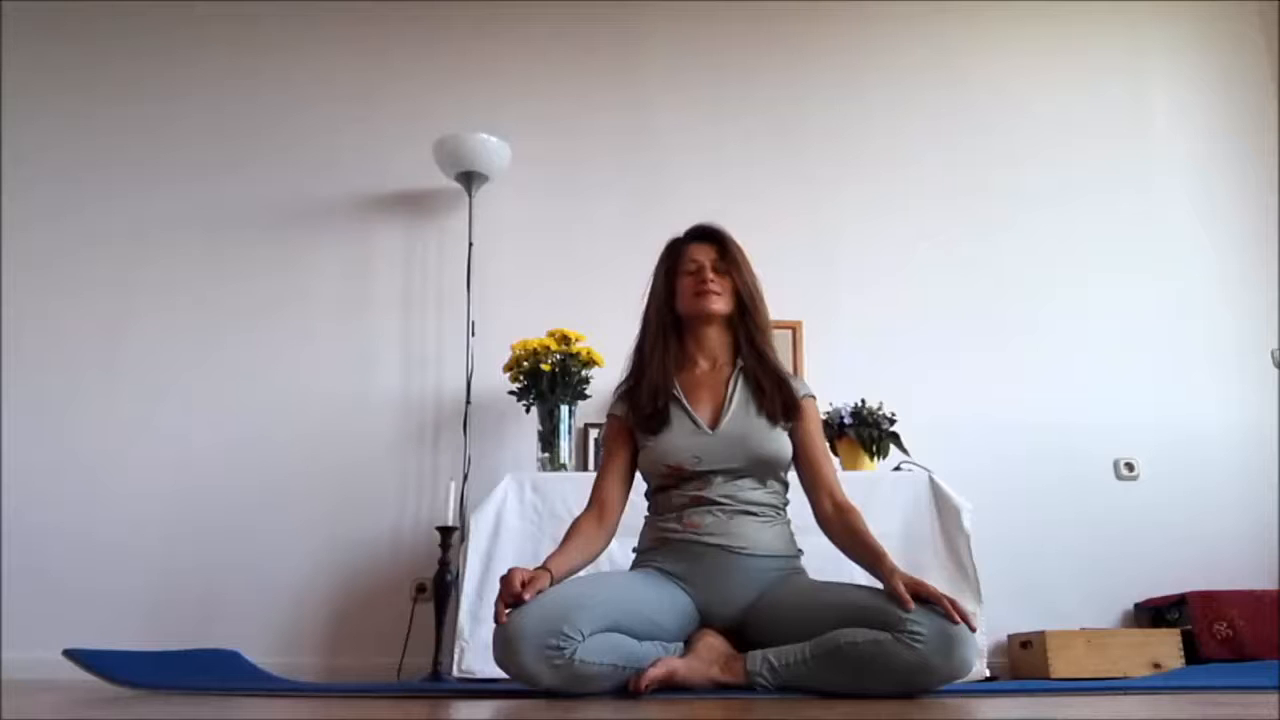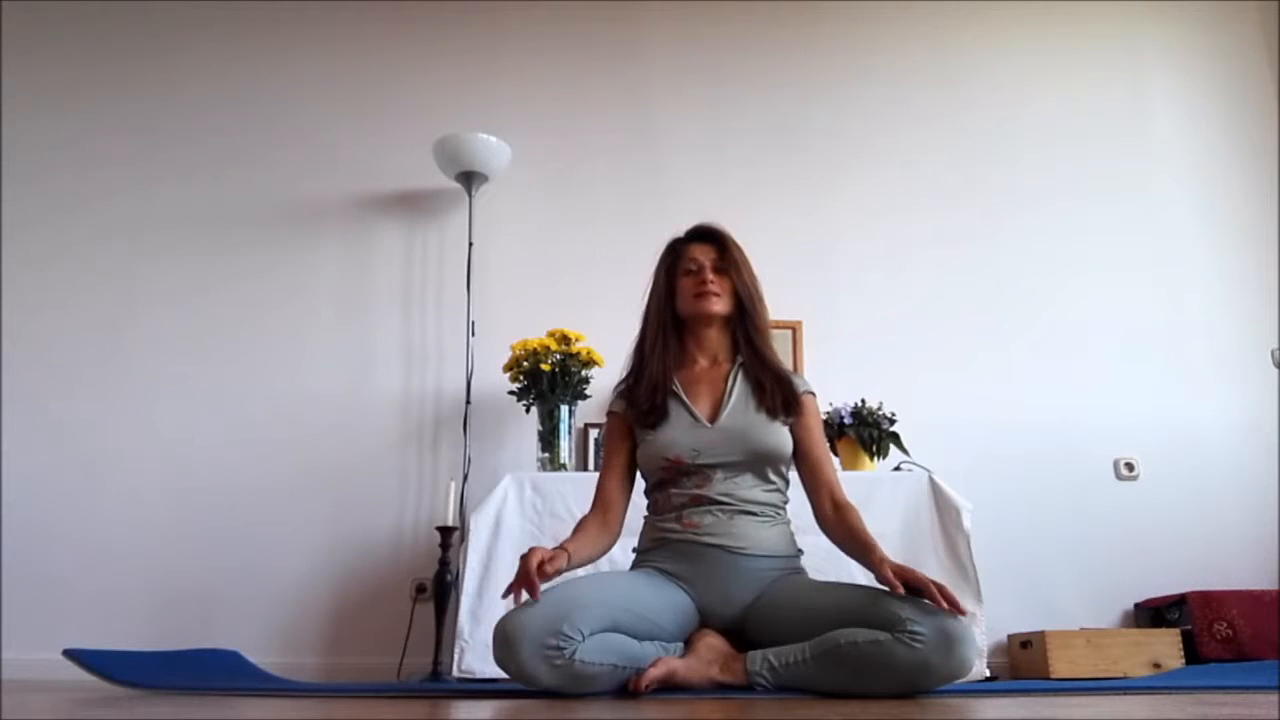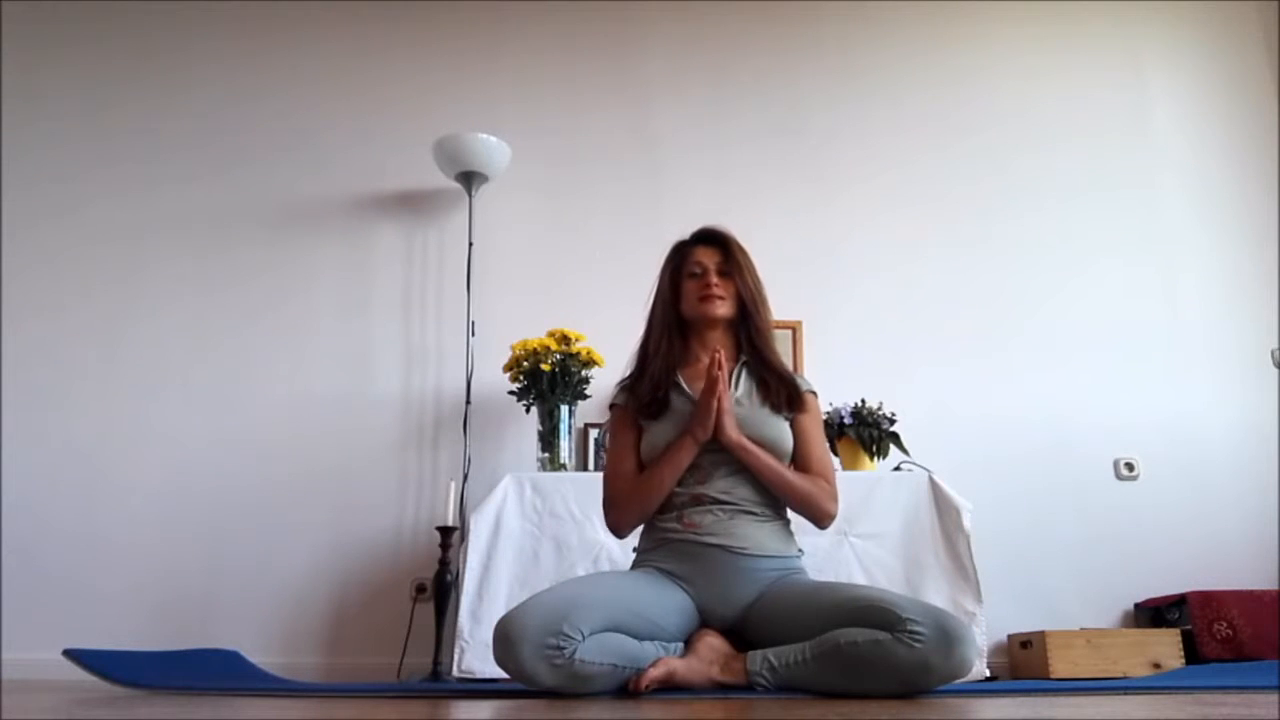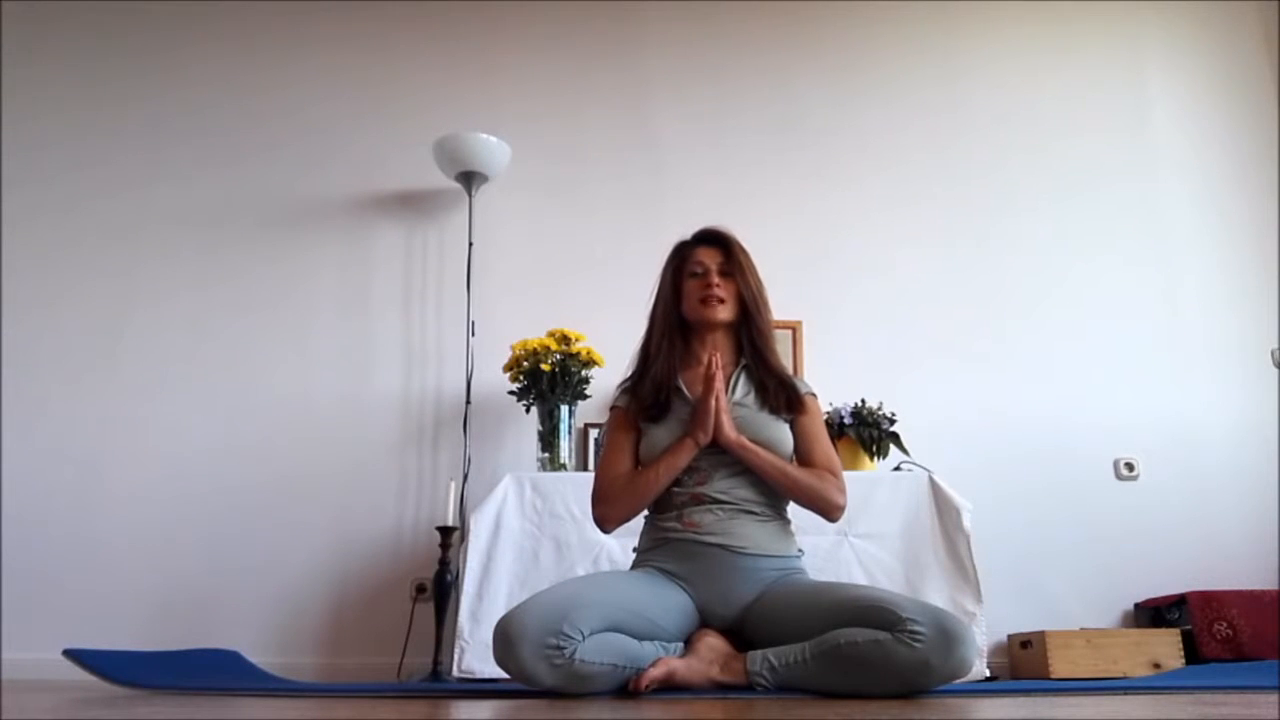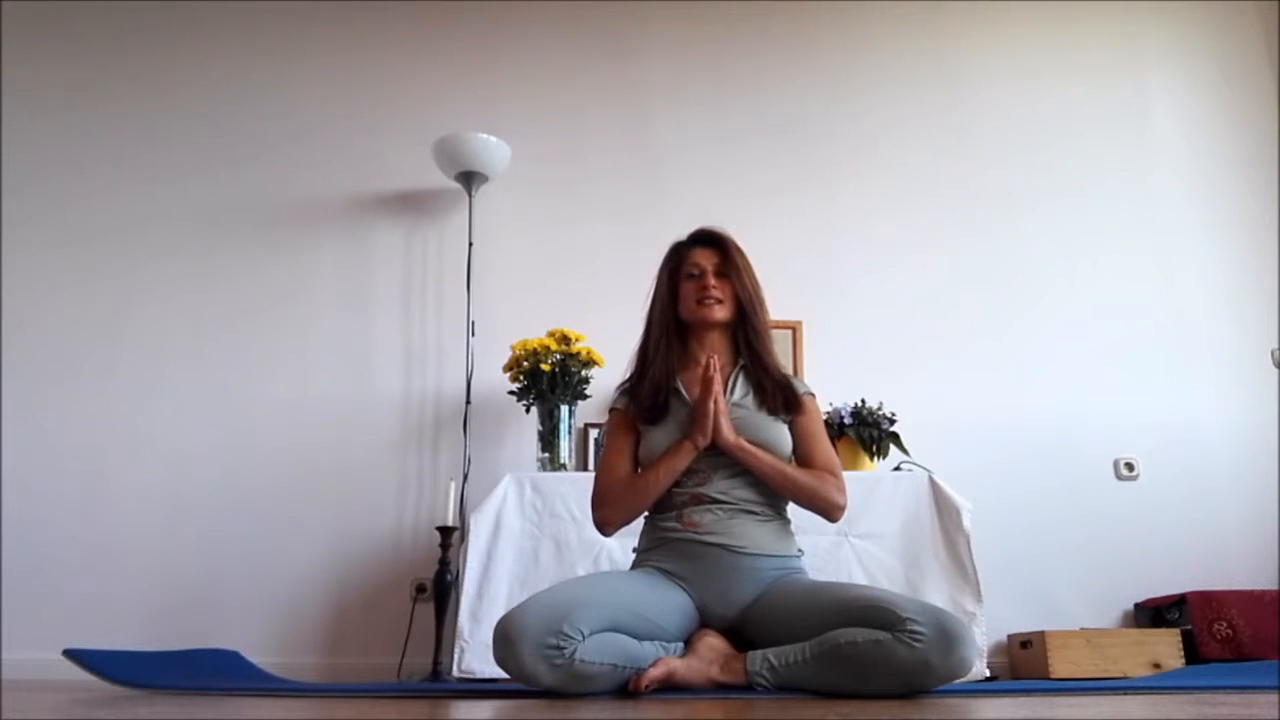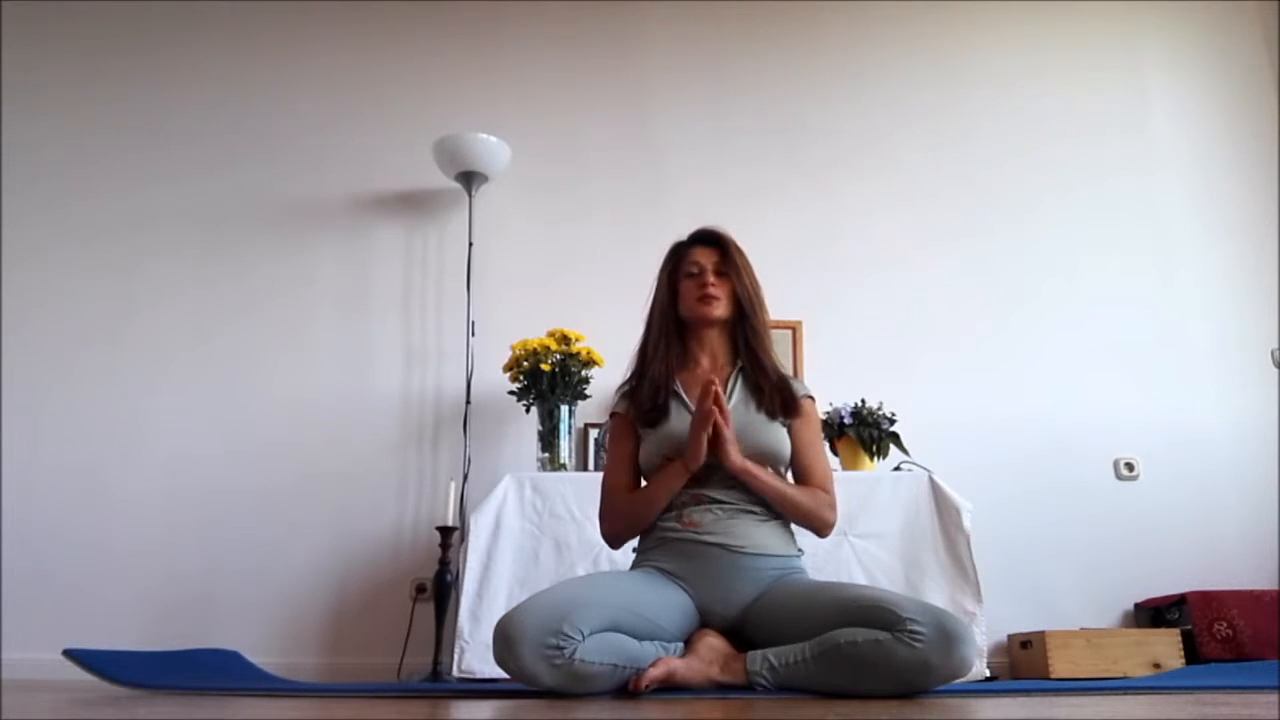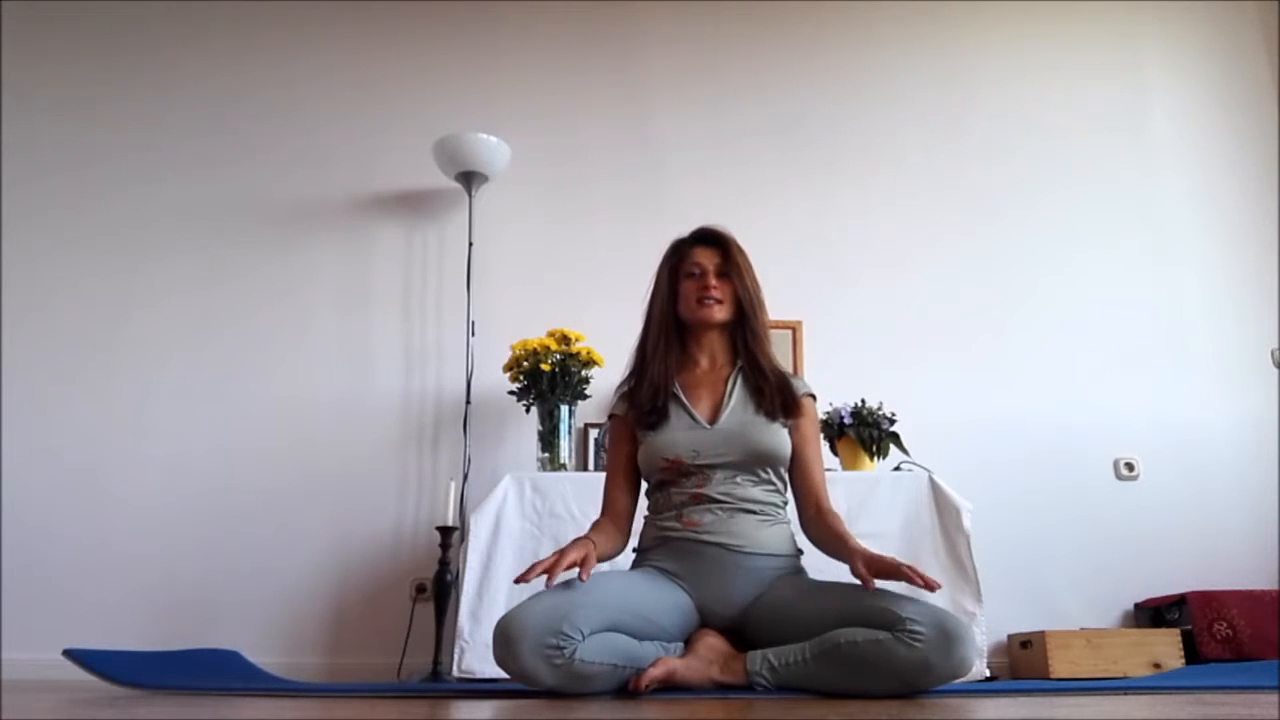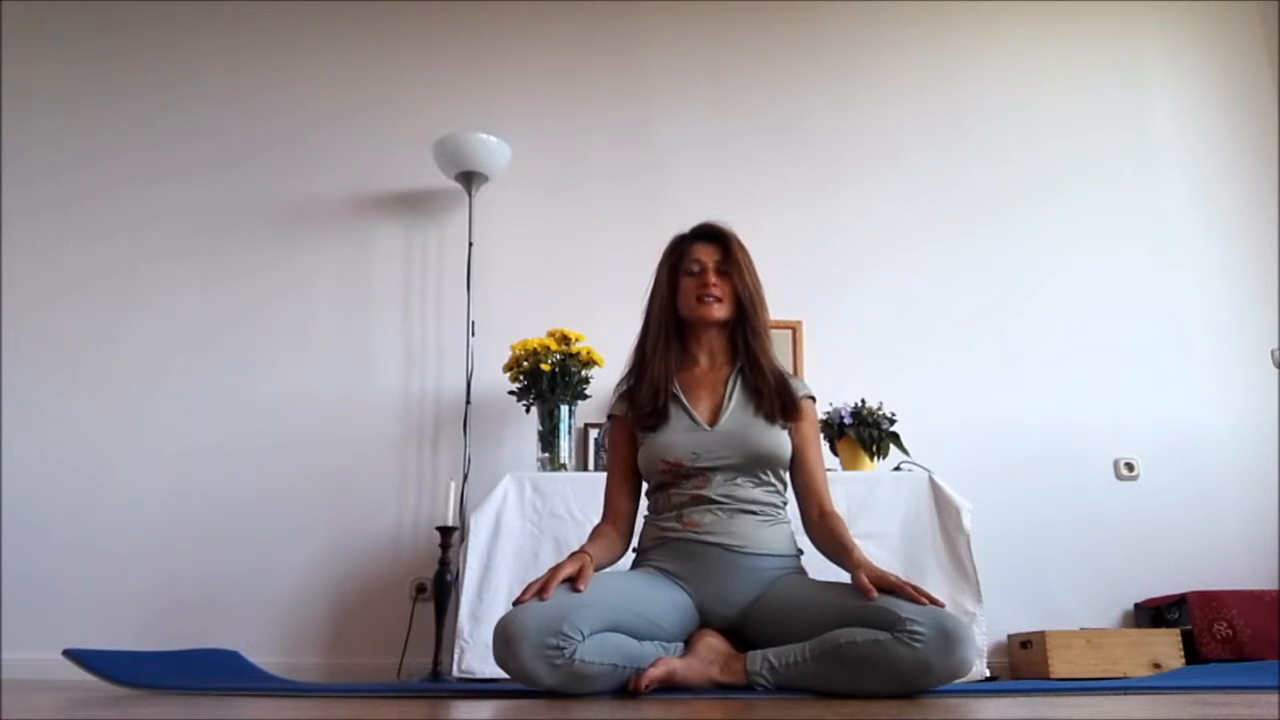
dt=0.5s
person 1, frame 1
left shoulder: (785, 391)
right shoulder: (636, 400)
left elbow: (832, 505)
right elbow: (601, 514)
left wrist: (890, 572)
right wrist: (545, 572)
left hip: (771, 579)
right hip: (668, 579)
left knee: (946, 645)
right knee: (522, 640)
left ankle: (731, 665)
right ankle: (706, 654)
person 1, frame 2
left shoulder: (786, 388)
right shoulder: (635, 398)
left elbow: (830, 502)
right elbow: (606, 515)
left wrist: (879, 561)
right wrist: (559, 556)
left hip: (771, 579)
right hip: (667, 577)
left knee: (944, 644)
right knee: (524, 640)
left ankle: (729, 665)
right ankle: (719, 658)
person 1, frame 3
left shoulder: (788, 389)
right shoulder: (638, 394)
left elbow: (825, 507)
right elbow: (620, 517)
left wrist: (734, 438)
right wrist: (694, 435)
left hip: (771, 578)
right hip: (668, 576)
left knee: (944, 644)
right knee: (522, 640)
left ankle: (732, 665)
right ankle: (712, 658)
person 1, frame 4
left shoulder: (787, 391)
right shoulder: (639, 396)
left elbow: (832, 500)
right elbow: (607, 511)
left wrist: (735, 438)
right wrist: (693, 437)
left hip: (771, 578)
right hip: (666, 577)
left knee: (945, 643)
right knee: (523, 638)
left ankle: (730, 664)
right ankle: (711, 655)
person 1, frame 5
left shoulder: (786, 391)
right shoulder: (637, 398)
left elbow: (833, 500)
right elbow: (607, 515)
left wrist: (733, 440)
right wrist: (692, 440)
left hip: (770, 579)
right hip: (667, 577)
left knee: (944, 643)
right knee: (523, 638)
left ankle: (732, 665)
right ankle: (706, 656)
person 1, frame 6
left shoulder: (786, 393)
right shoulder: (638, 399)
left elbow: (824, 514)
right elbow: (614, 527)
left wrist: (739, 462)
right wrist: (686, 460)
left hip: (771, 579)
right hip: (666, 577)
left knee: (945, 643)
right knee: (522, 638)
left ankle: (727, 664)
right ankle: (706, 653)
person 1, frame 7
left shoulder: (787, 391)
right shoulder: (637, 400)
left elbow: (815, 510)
right elbow: (616, 519)
left wrist: (855, 551)
right wrist: (588, 546)
left hip: (771, 579)
right hip: (667, 577)
left knee: (944, 642)
right knee: (522, 638)
left ankle: (732, 665)
right ankle: (708, 657)
person 1, frame 8
left shoulder: (786, 392)
right shoulder: (636, 399)
left elbow: (819, 512)
right elbow: (617, 522)
left wrist: (858, 562)
right wrist: (585, 557)
left hip: (771, 579)
right hip: (667, 578)
left knee: (945, 644)
right knee: (522, 639)
left ankle: (731, 665)
right ankle: (710, 657)
